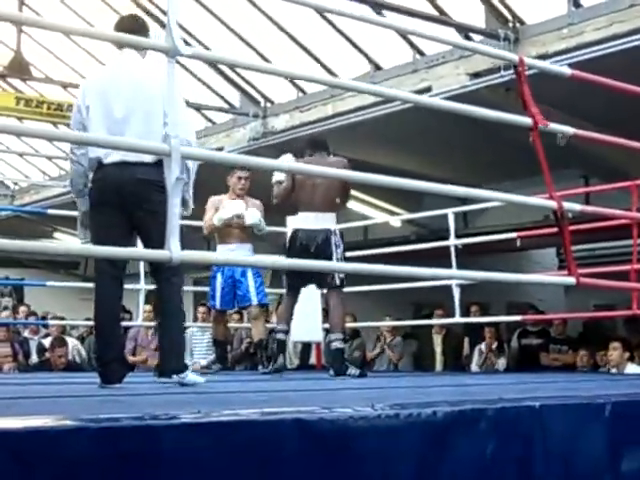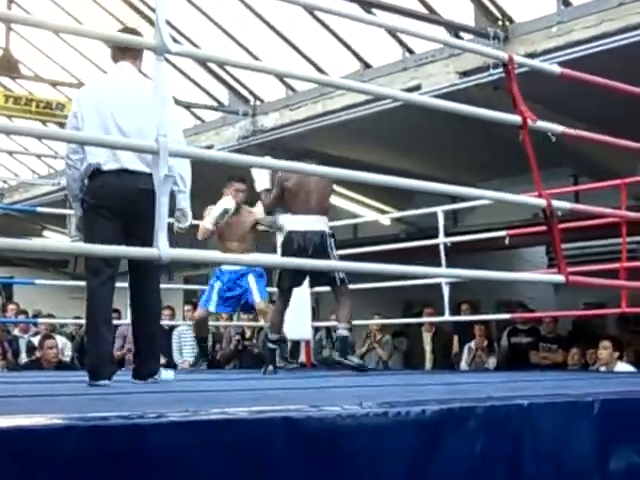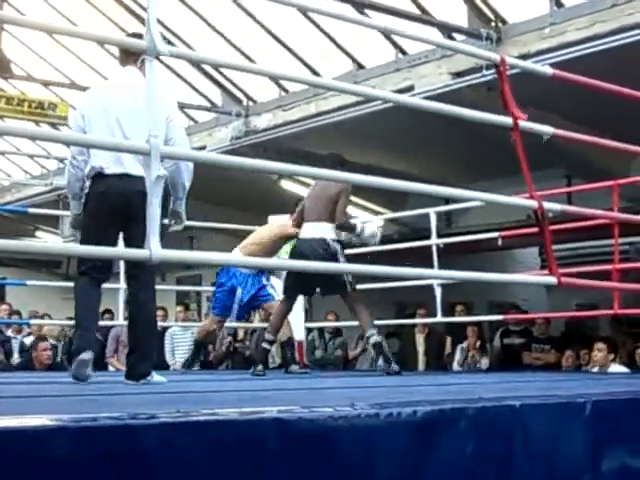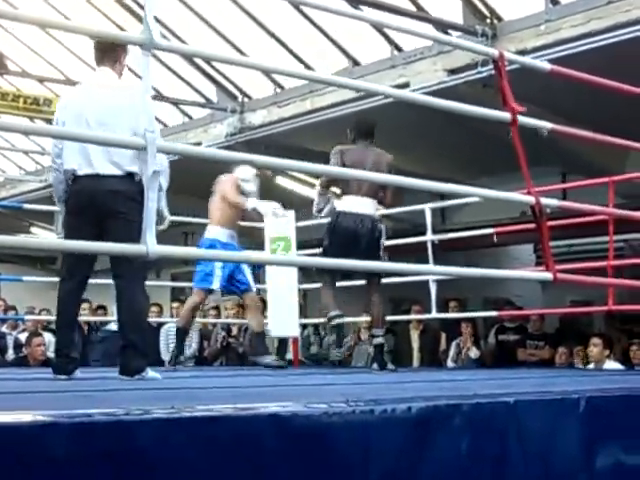
dt=0.4s
person 1, frame 1
left shoulder: (92, 83)
right shoulder: (160, 80)
left elbow: (78, 148)
right elbow: (183, 137)
left wrist: (82, 199)
right wrist: (186, 187)
left hip: (107, 181)
right hip: (149, 179)
left knee: (109, 275)
right knee: (166, 272)
left ankle: (111, 370)
right ankle: (173, 365)
person 1, frame 2
left shoulder: (87, 94)
right shoulder: (155, 93)
left elbow: (73, 155)
right elbow: (174, 149)
left wrist: (77, 204)
right wrist: (182, 199)
left hip: (102, 188)
right hip: (144, 188)
left knee: (100, 275)
right knee: (145, 278)
left ankle: (100, 366)
right ankle: (147, 367)
person 1, frame 3
left shoulder: (93, 96)
right shoulder: (160, 98)
left elbow: (77, 155)
right elbow: (180, 156)
left wrist: (75, 203)
right wrist: (179, 202)
left hip: (103, 190)
right hip: (144, 192)
left knee: (90, 272)
right knee: (141, 279)
left ankle: (83, 347)
right ankle: (140, 368)
person 1, frame 4
left shoulder: (70, 99)
right shoulder: (134, 96)
left elbow: (58, 157)
right elbow: (152, 153)
left wrist: (62, 202)
right wrist: (158, 199)
left hip: (81, 190)
right hip: (121, 190)
left knee: (73, 277)
right knee: (129, 277)
left ankle: (64, 362)
right ankle: (134, 363)
person 2, frame 1
right shoulder: (342, 164)
left elbow: (278, 199)
left wrist: (279, 176)
left hip: (299, 233)
right hip: (326, 233)
left knee: (291, 295)
right knee: (334, 294)
left ankle: (279, 354)
right ankle: (337, 360)
person 2, frame 2
left shoulder: (285, 175)
right shoulder: (328, 175)
left elbow: (268, 206)
left wrist: (263, 185)
left hip: (294, 236)
right hip: (321, 235)
left knee: (282, 297)
right knee: (342, 292)
left ankle: (271, 359)
right ankle: (343, 347)
person 2, frame 3
left shoulder: (314, 188)
right shoulder: (343, 185)
left elbow: (296, 221)
right elbow: (340, 221)
right wrist: (357, 225)
left hip: (303, 245)
right hip: (325, 244)
left knee: (286, 305)
right knee: (356, 303)
left ankle: (261, 362)
right ankle: (382, 358)
person 2, frame 4
left shoulder: (340, 151)
right shoulder: (387, 159)
left elbow: (329, 179)
right elbow: (388, 200)
left wrist: (322, 197)
left hip: (344, 218)
right hip: (370, 221)
left knee: (329, 280)
right knee: (374, 287)
right ankle: (378, 356)
person 3, frame 1
left shoulder: (255, 204)
right shoulder: (215, 201)
left elbow: (263, 231)
right elbow: (207, 230)
left wrist: (258, 222)
right wrist: (224, 214)
left knee: (256, 311)
right knee: (218, 314)
left ankle: (262, 360)
right ankle: (221, 360)
person 3, frame 2
left shoulder: (251, 213)
right shoulder: (213, 210)
left elbow: (274, 225)
right elbow: (201, 236)
right wrist: (216, 215)
left hip: (249, 271)
right hip: (225, 272)
left knee: (263, 309)
right knee: (200, 316)
person 3, frame 3
left shoulder: (286, 226)
right shoulder: (288, 225)
left hip: (255, 273)
right hip: (236, 271)
right knee: (215, 322)
right ankle: (194, 358)
person 3, frame 4
left shoulder: (240, 197)
right shoulder: (225, 180)
right elbow: (236, 201)
left wrist: (250, 189)
right wrist: (262, 204)
left hip: (232, 247)
right hip: (215, 243)
left knee: (253, 300)
right knee: (200, 296)
left ankle: (259, 352)
right ankle: (177, 351)
